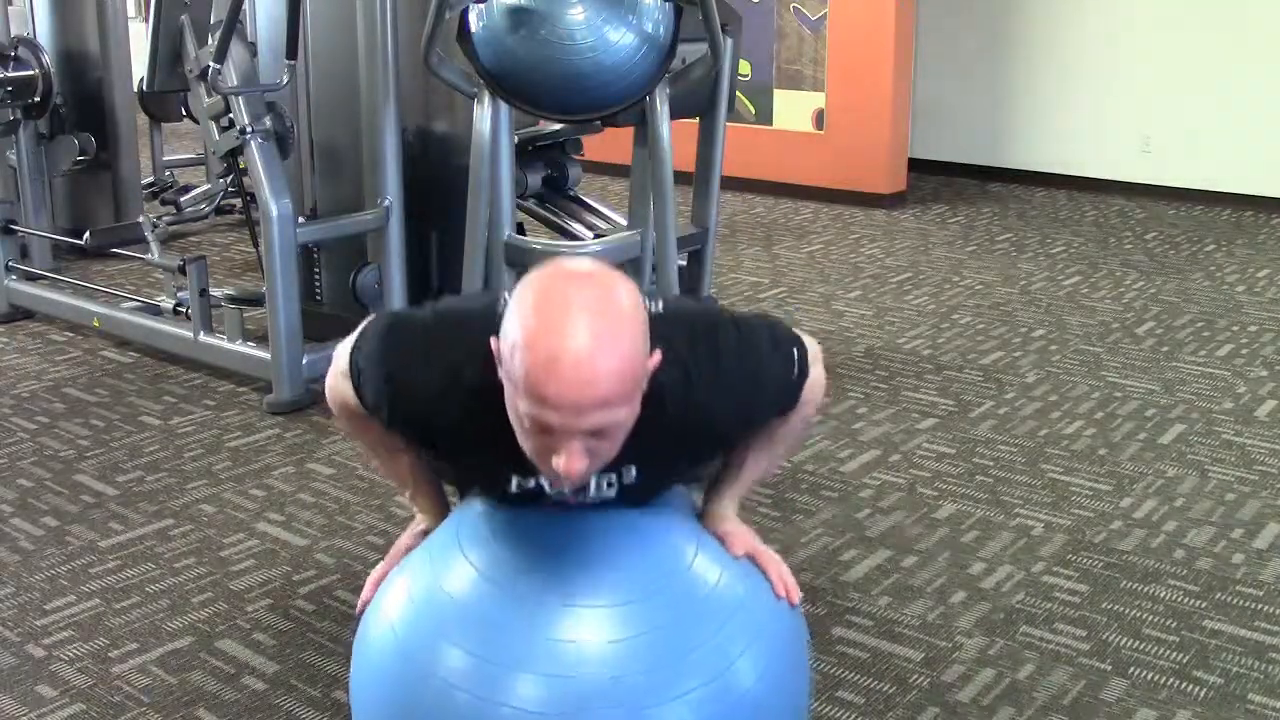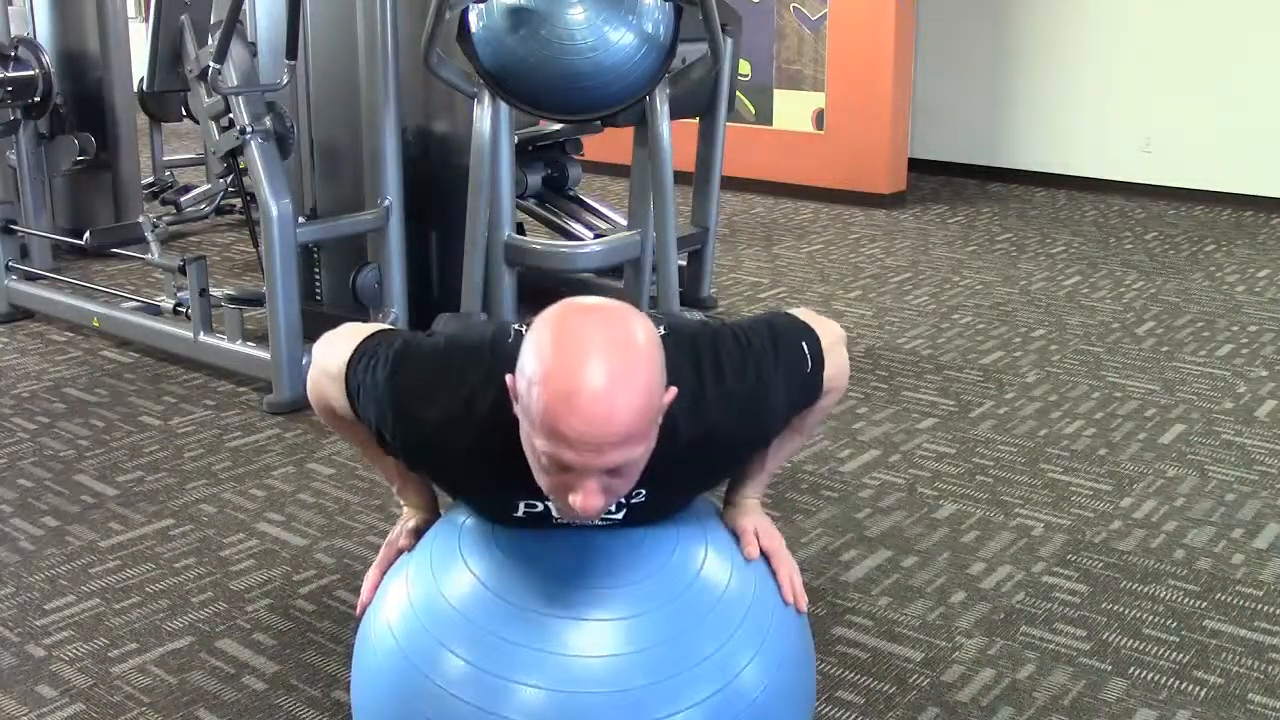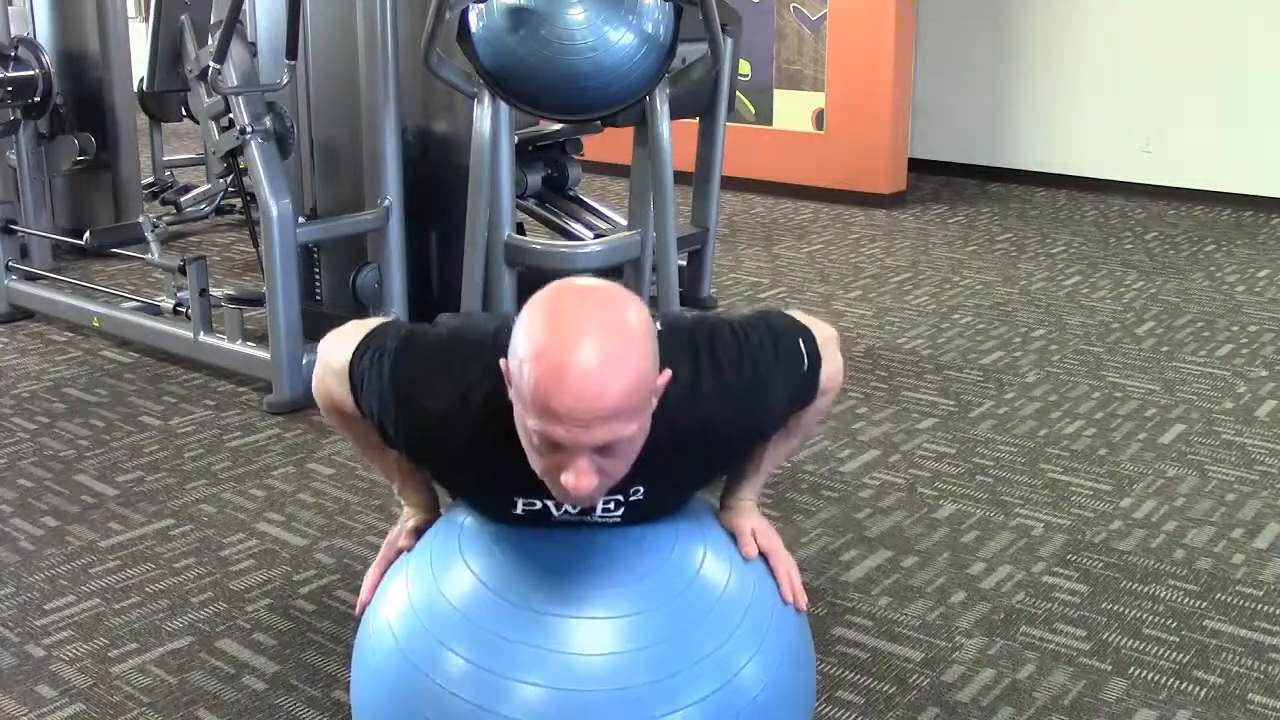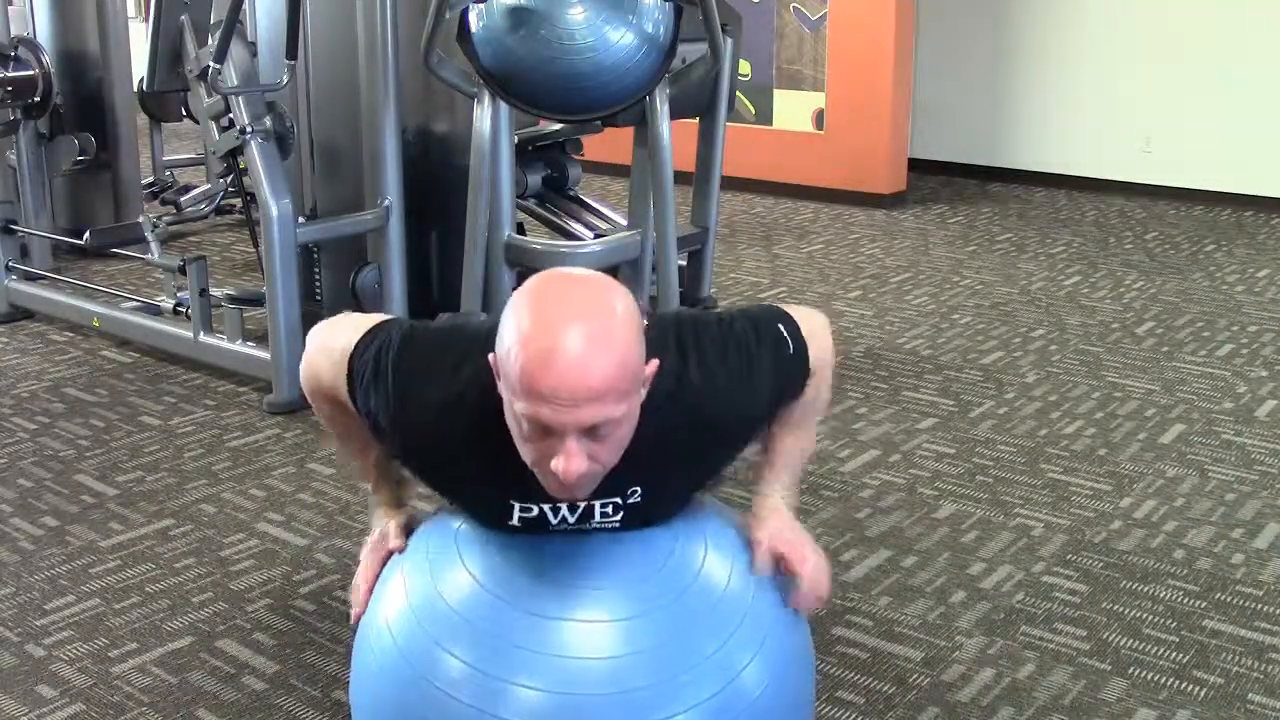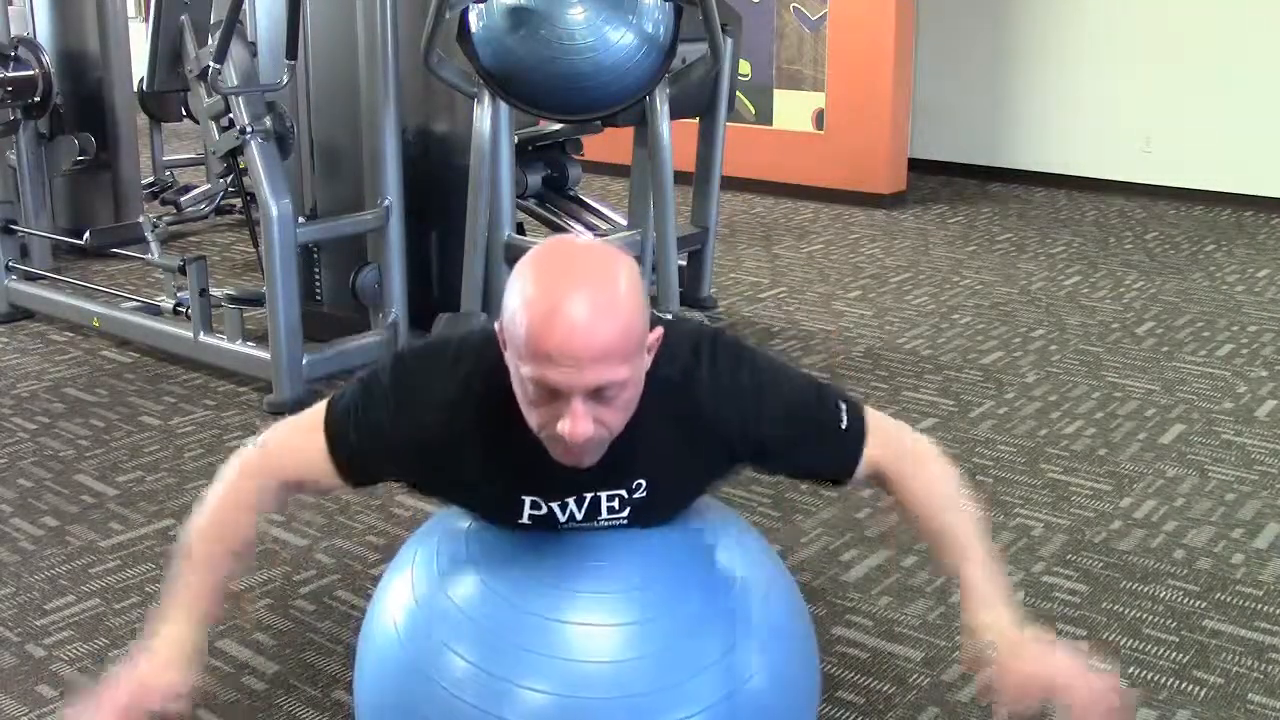
dt=0.3s
person 1, frame 1
left shoulder: (713, 368)
right shoulder: (429, 366)
left elbow: (806, 378)
right elbow: (345, 384)
left wrist: (723, 506)
right wrist: (429, 507)
person 1, frame 2
left shoulder: (725, 391)
right shoulder: (438, 396)
left elbow: (830, 352)
right elbow: (329, 364)
left wrist: (745, 498)
right wrist: (417, 502)
person 1, frame 3
left shoulder: (722, 386)
right shoulder: (435, 388)
left elbow: (823, 353)
right elbow: (332, 363)
left wrist: (742, 500)
right wrist: (417, 502)
person 1, frame 4
left shoulder: (714, 379)
right shoulder: (428, 387)
left elbow: (813, 337)
right elbow: (321, 353)
left wrist: (774, 502)
right wrist: (388, 505)
person 1, frame 5
left shoulder: (709, 379)
right shoulder: (445, 391)
left elbow: (899, 450)
right elbow: (272, 462)
left wrist: (996, 619)
left hip: (655, 539)
